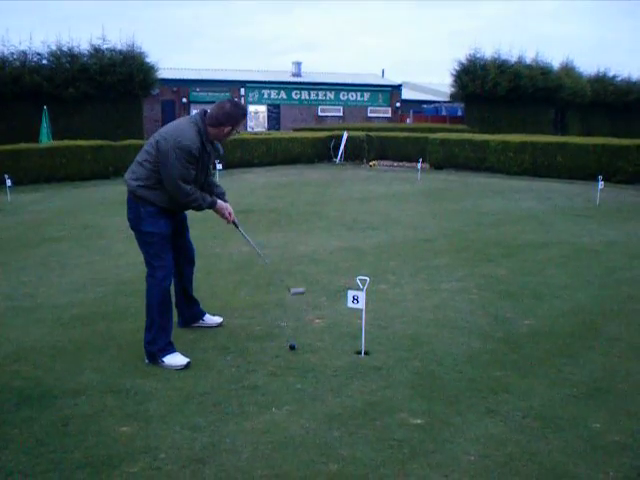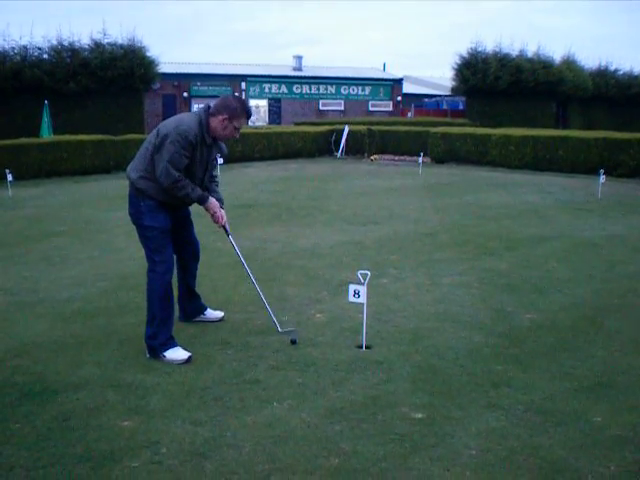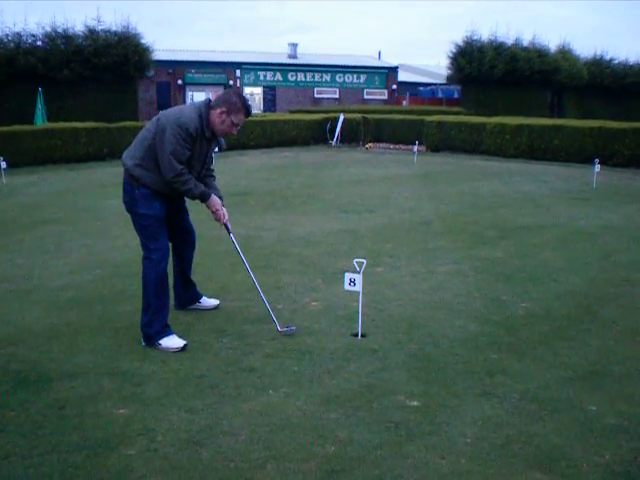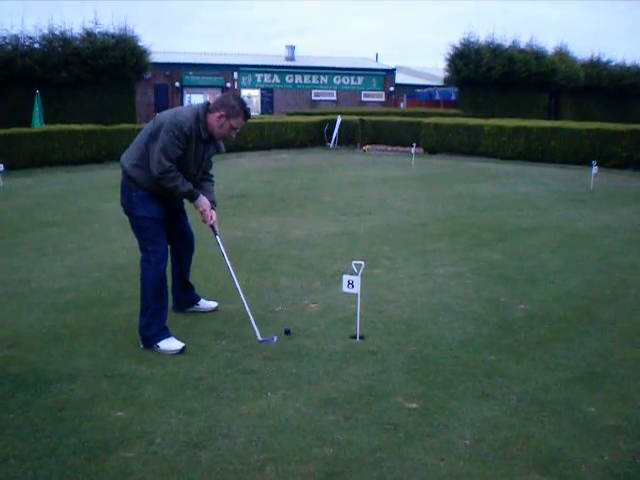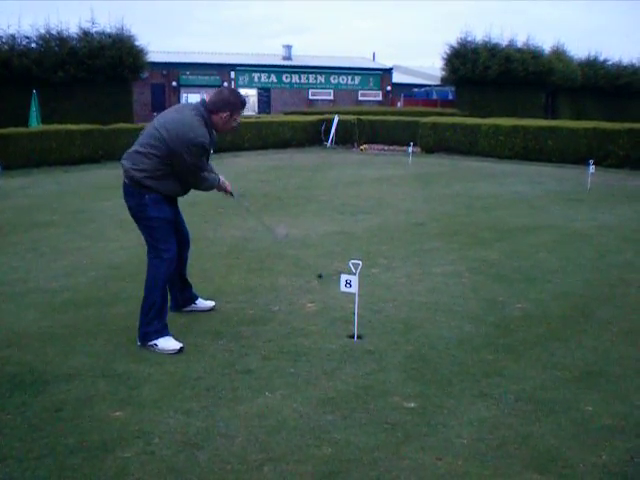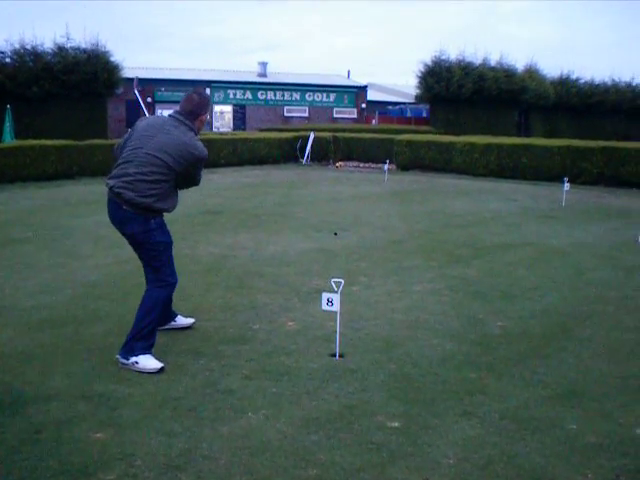
dt=0.7s
person 1, frame 1
left shoulder: (204, 136)
right shoulder: (182, 140)
left elbow: (205, 176)
right elbow: (181, 189)
left wrist: (222, 200)
right wrist: (213, 204)
left hip: (170, 204)
right hip: (148, 206)
left knee: (185, 259)
right knee: (161, 272)
left ankle: (190, 314)
right ankle: (158, 349)
person 1, frame 2
left shoulder: (211, 137)
right shoulder: (183, 130)
left elbow: (208, 177)
right elbow: (169, 177)
left wrist: (218, 205)
right wrist: (204, 199)
left hip: (174, 201)
right hip: (149, 201)
left knee: (189, 253)
right knee: (162, 266)
left ankle: (191, 309)
right ankle: (159, 343)
person 1, frame 3
left shoulder: (210, 130)
right shoulder: (182, 122)
left elbow: (205, 171)
right elbow: (174, 171)
left wrist: (217, 201)
right wrist: (206, 197)
left hip: (168, 189)
right hip: (143, 189)
left knee: (185, 240)
right knee: (157, 254)
left ankle: (186, 296)
right ankle: (155, 331)
person 1, frame 4
left shoulder: (210, 136)
right shoulder: (179, 122)
left elbow: (204, 175)
right elbow: (161, 169)
left wrist: (209, 204)
right wrist: (195, 197)
left hip: (168, 192)
right hip: (141, 192)
left knee: (184, 242)
right knee: (156, 256)
left ankle: (185, 299)
right ankle: (153, 334)
person 1, frame 5
left shoulder: (193, 114)
right shoulder: (193, 133)
right elbow: (195, 177)
left wrist: (214, 178)
right wrist: (217, 181)
left hip: (158, 187)
right hip: (145, 192)
left knee: (180, 241)
right knee: (164, 255)
left ankle: (182, 298)
right ankle: (151, 333)
person 1, frame 6
left shoulder: (147, 121)
right shoulder: (195, 149)
left elbow: (118, 151)
right elbow: (187, 182)
left hip: (116, 202)
right hip: (142, 214)
left knee: (158, 265)
right knee: (163, 278)
left ankle: (163, 316)
right ankle: (133, 351)
